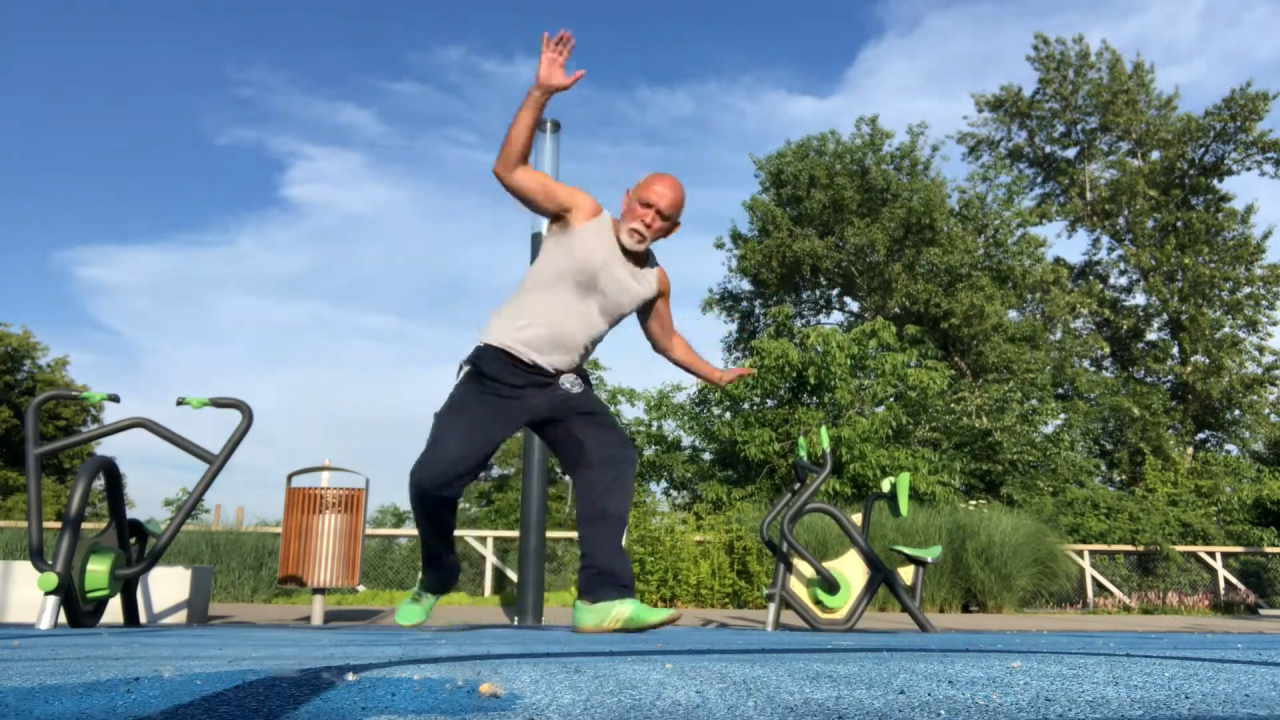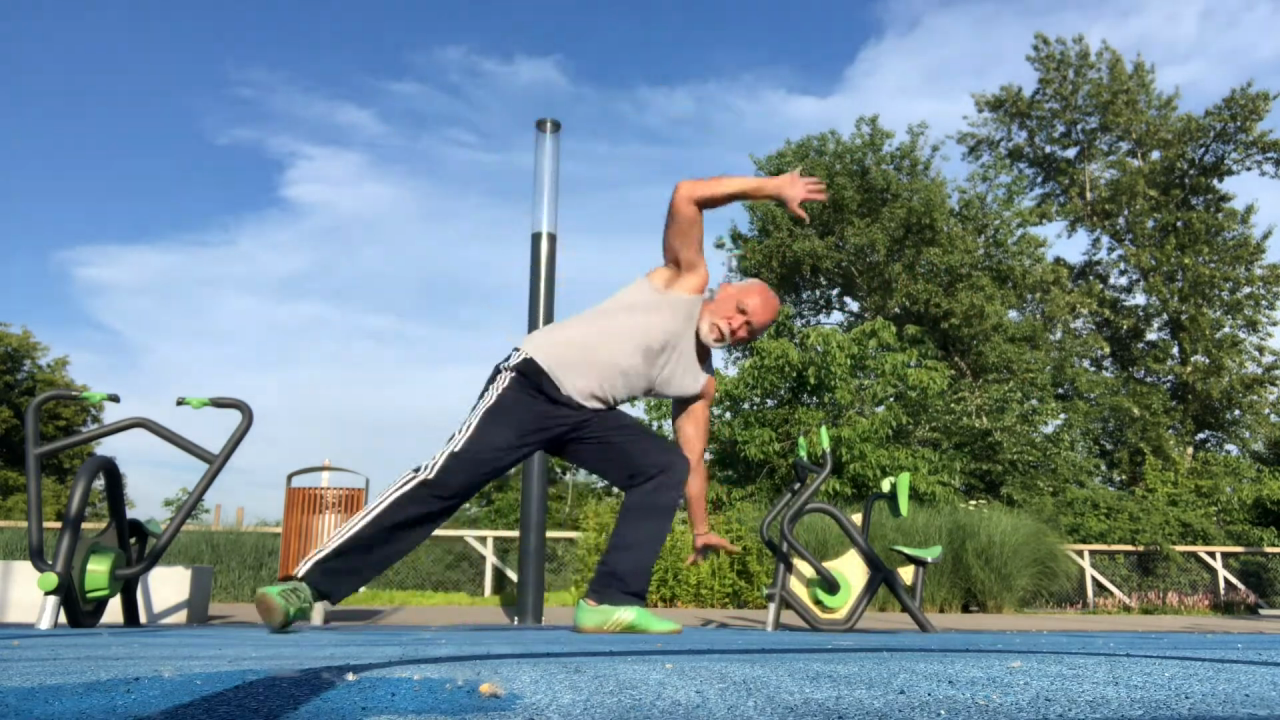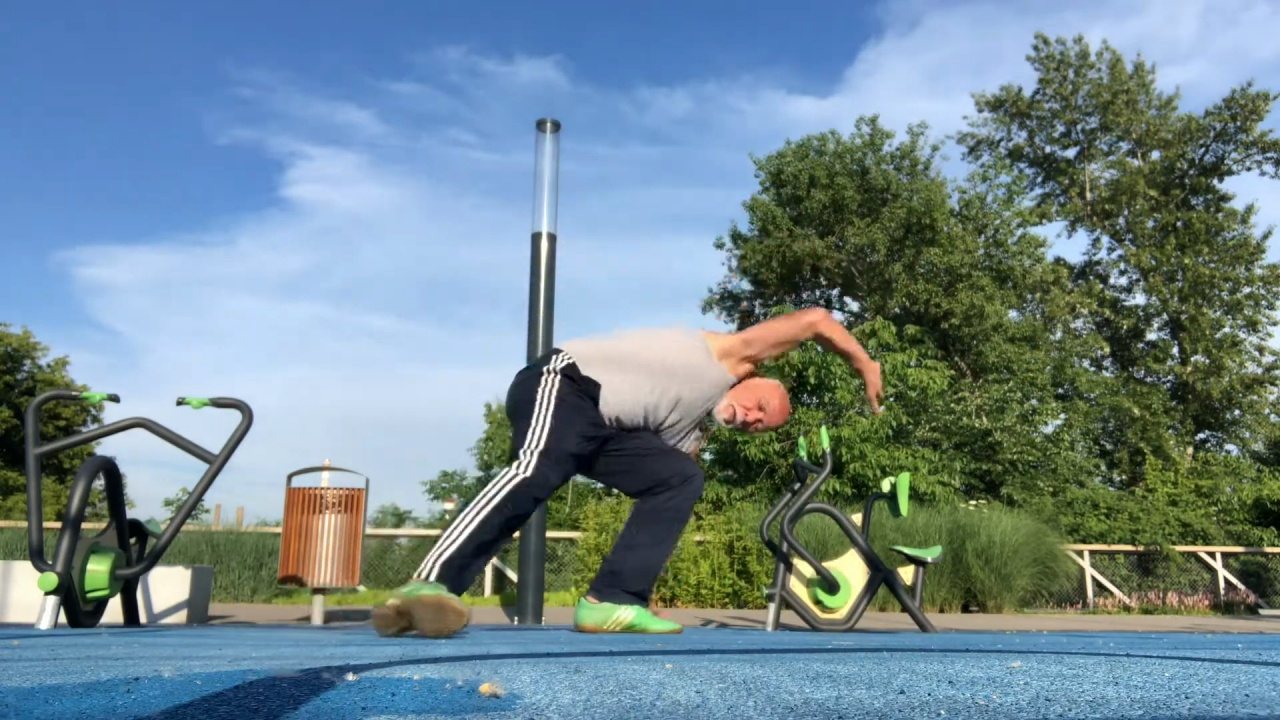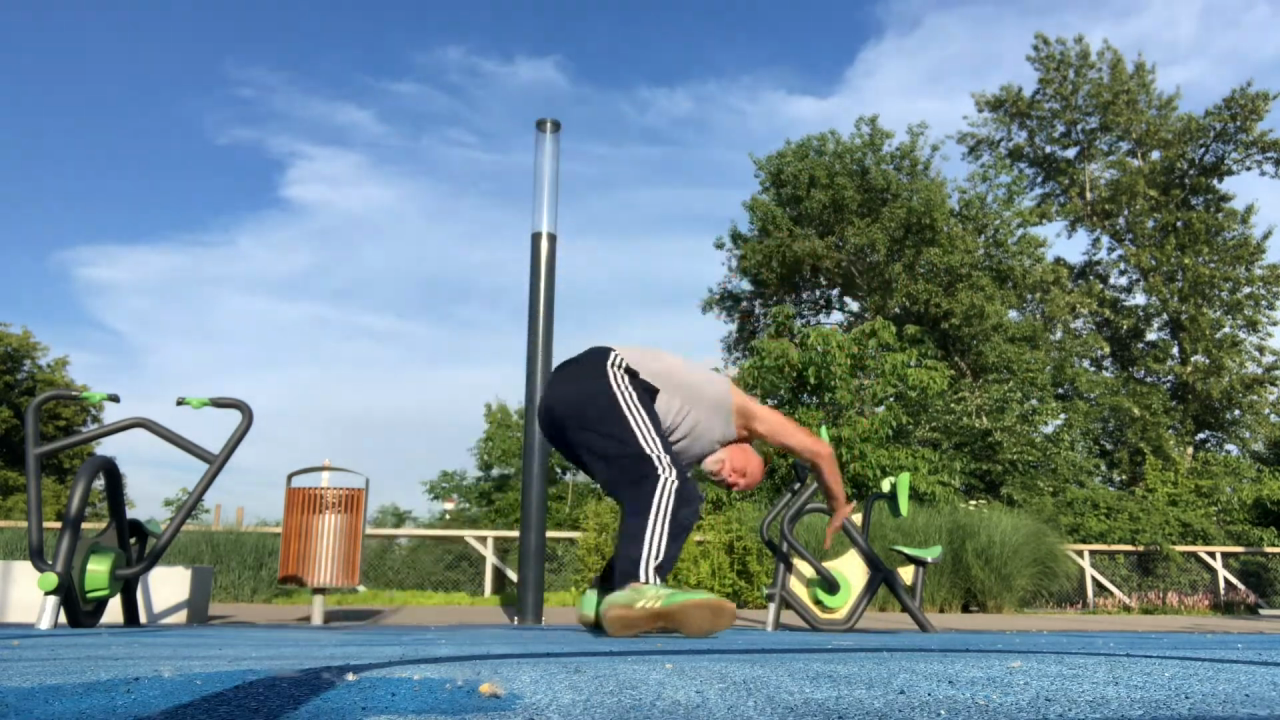
dt=0.3s
person 1, frame 1
left shoulder: (654, 281)
right shoulder: (579, 212)
left elbow: (666, 340)
right elbow: (508, 169)
left wrist: (718, 374)
right wrist: (539, 93)
left hip: (561, 385)
right hip: (497, 371)
left knee: (609, 460)
right knee: (436, 476)
left ankle: (603, 599)
right ankle: (435, 582)
person 1, frame 2
left shoulder: (701, 383)
right shoulder: (687, 280)
left elbow: (690, 456)
right elbow: (686, 196)
left wrist: (700, 526)
right wrist: (773, 186)
left hip: (587, 417)
right hip: (532, 381)
left knee: (666, 469)
right knee: (447, 477)
left ankle: (610, 602)
right ankle: (310, 583)
person 1, frame 3
left shoulder: (687, 441)
right shoulder: (729, 358)
left elbow: (665, 508)
right elbow: (814, 319)
left wrist: (627, 578)
right wrist: (863, 361)
right hip: (562, 382)
left knee: (680, 479)
right knee: (535, 471)
left ankle: (611, 601)
right ankle: (426, 587)
person 1, frame 4
left shoulder: (682, 453)
right shoulder: (740, 413)
right elbow: (818, 450)
right wrist: (838, 506)
left hip: (561, 398)
right hip: (599, 379)
left knee: (681, 501)
right knee: (658, 474)
left ankle: (613, 600)
right ankle: (637, 591)
